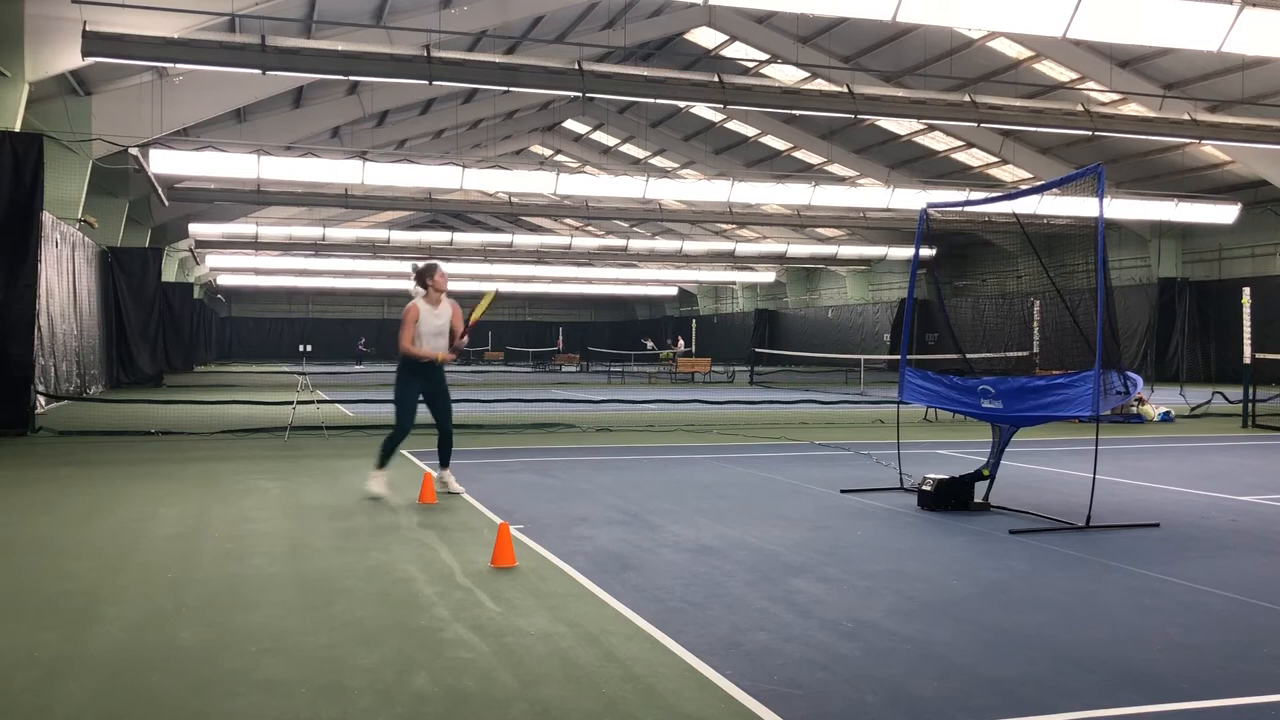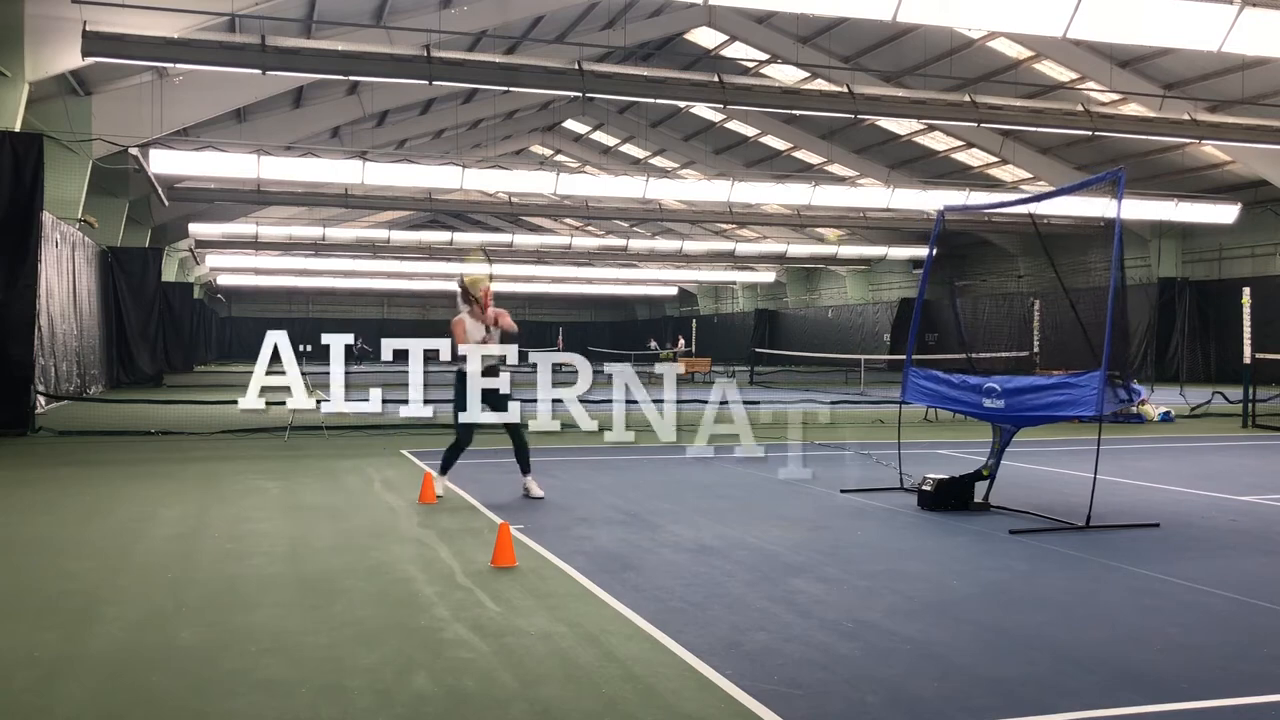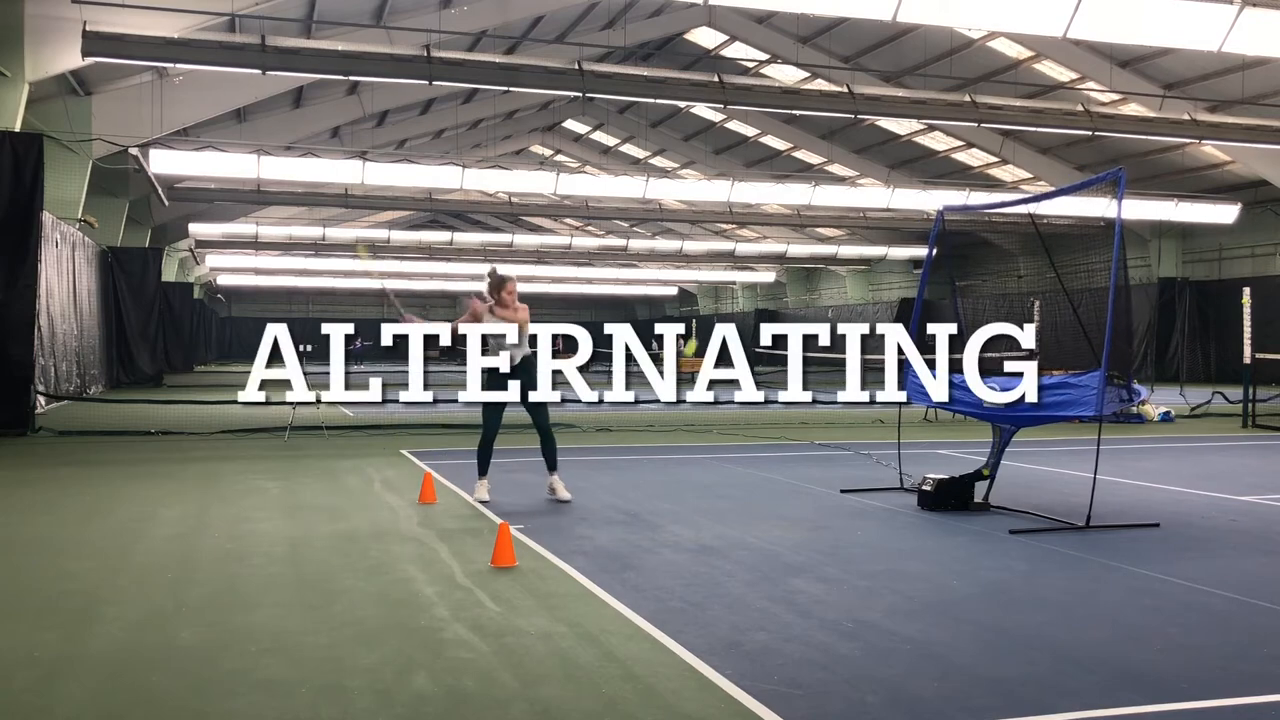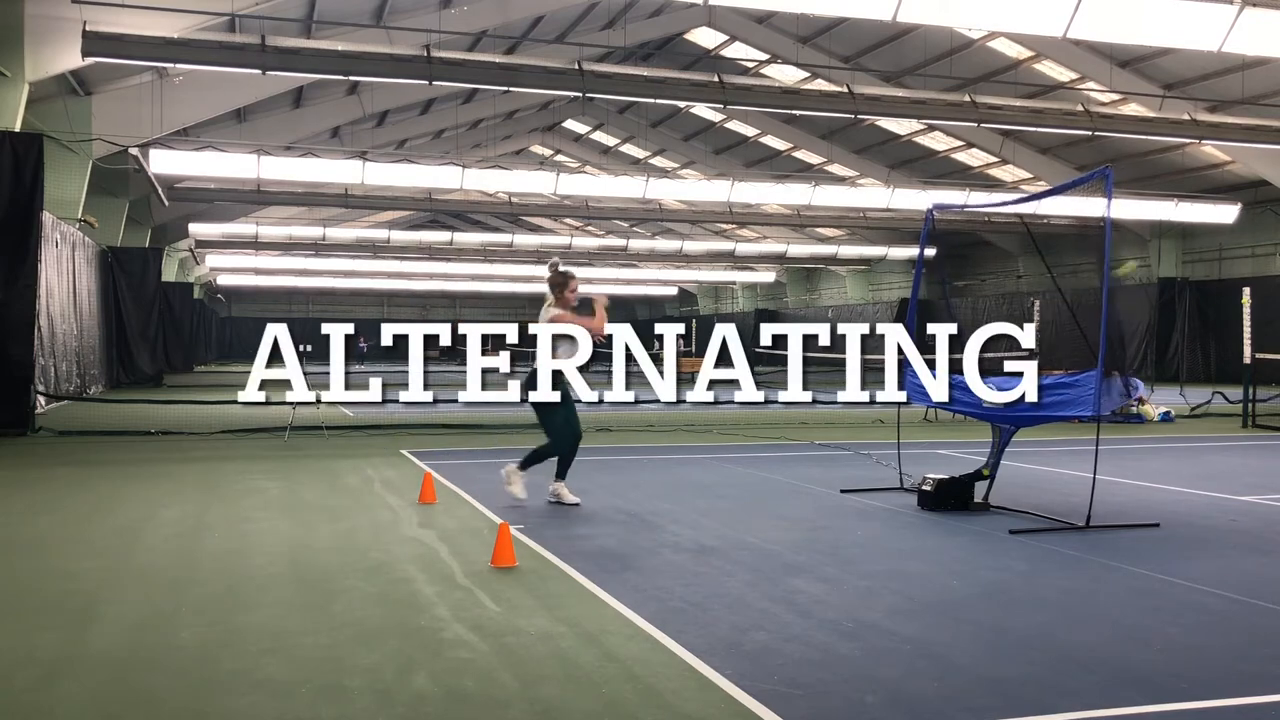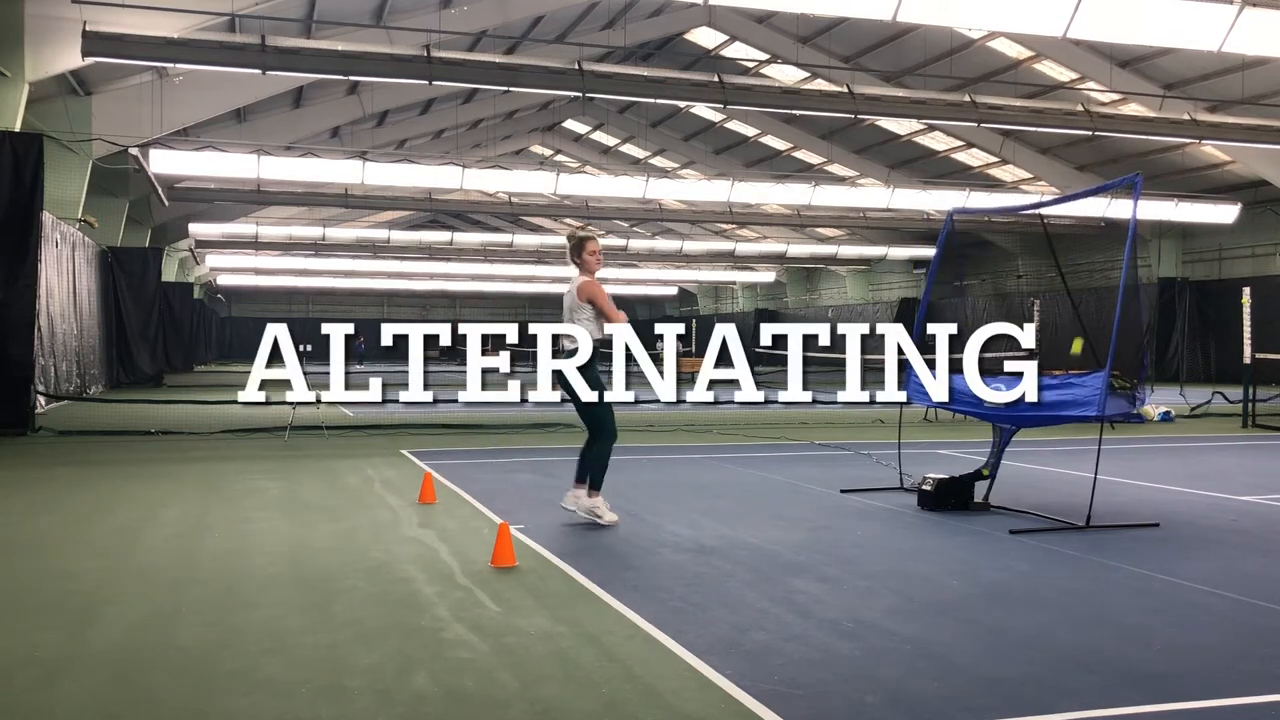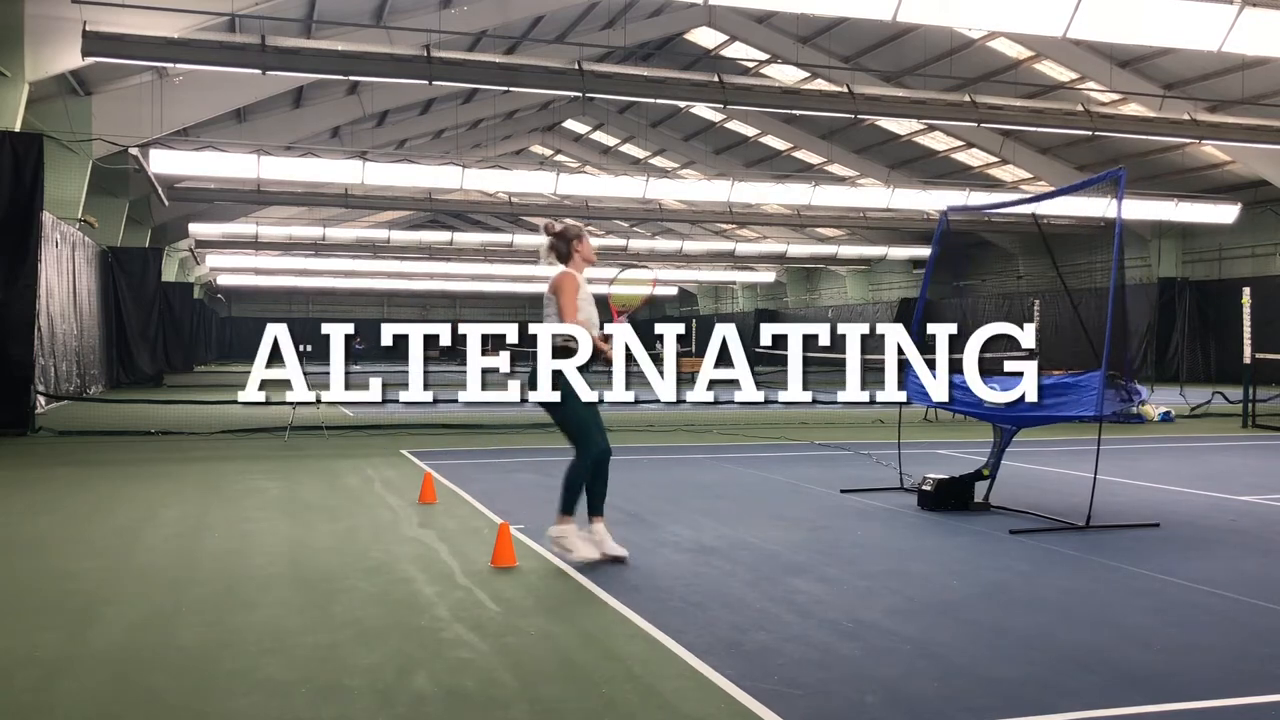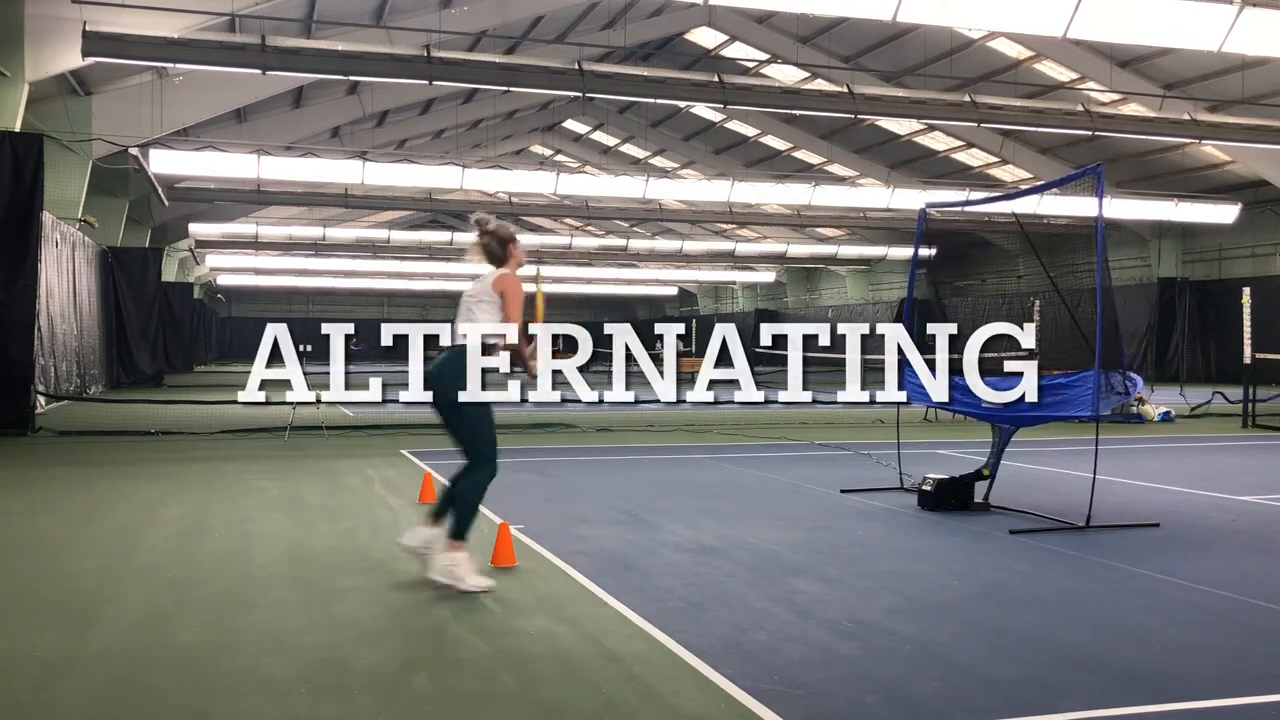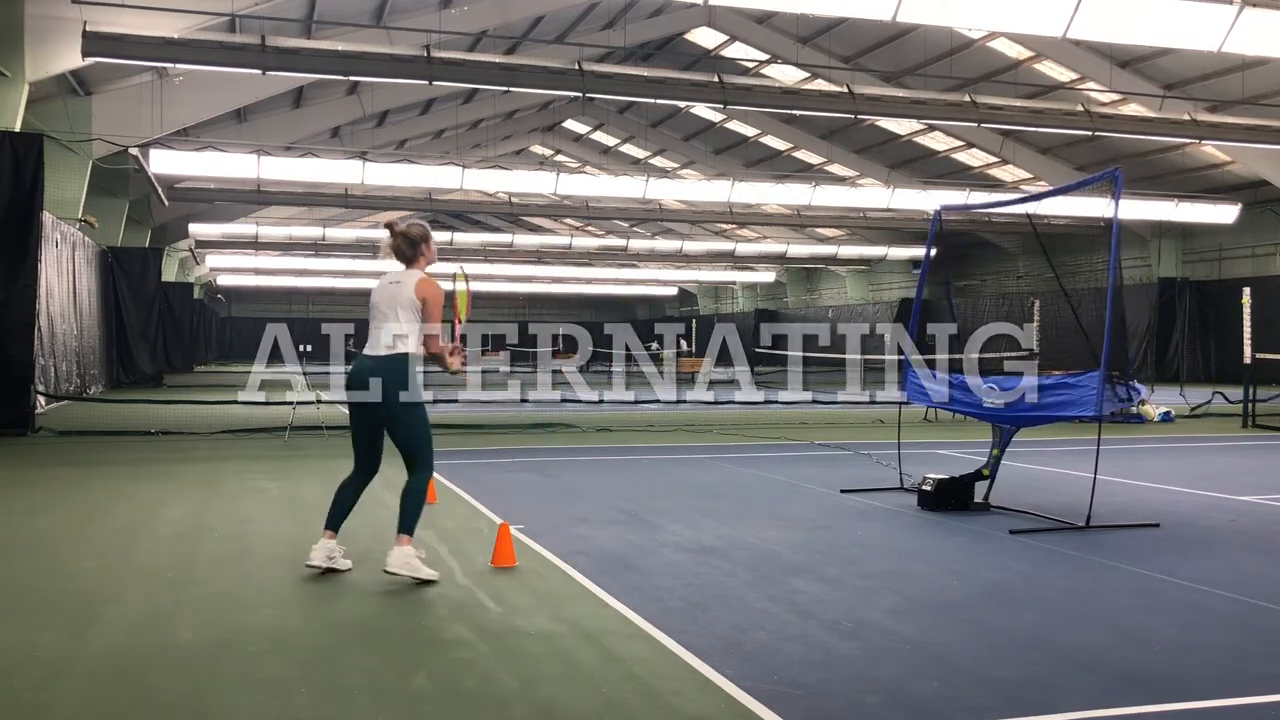
dt=0.5s
person 1, frame 1
left shoulder: (452, 306)
right shoulder: (414, 308)
left elbow: (459, 340)
right elbow: (405, 347)
left wrist: (459, 342)
right wrist: (436, 355)
left hip: (435, 372)
right hip: (411, 372)
left knee: (446, 428)
right knee: (402, 429)
left ankle: (444, 474)
right ankle: (378, 473)
person 1, frame 2
left shoulder: (499, 314)
right shoulder: (460, 322)
left elbow: (512, 329)
left wrist: (494, 318)
right wrist: (481, 343)
left hip: (493, 378)
right hip: (467, 381)
left knee: (516, 431)
right knee: (463, 439)
left ankle: (527, 480)
right ankle: (441, 479)
person 1, frame 3
left shoulder: (521, 309)
right shoulder: (480, 312)
left elbow: (519, 322)
right elbow: (451, 329)
left wrist: (490, 309)
right wrist: (417, 323)
left hip: (525, 369)
right hip: (497, 373)
left knee: (544, 427)
right knee: (490, 431)
left ankle: (554, 480)
right ankle: (482, 483)
person 1, frame 4
left shoulder: (553, 307)
right shoulder: (558, 316)
right elbow: (599, 328)
left wrist: (590, 332)
right wrist: (601, 306)
left hip: (555, 380)
left knee: (573, 436)
right knee: (560, 443)
left ankle: (558, 487)
right ankle: (515, 470)
person 1, frame 5
left shoulder: (575, 286)
right shoulder: (590, 286)
right elbow: (619, 321)
left wrist: (606, 314)
right wrist: (621, 315)
right hip: (582, 367)
left knee: (596, 435)
right knee: (607, 435)
left ankle: (578, 494)
right ankle: (592, 500)
person 1, frame 6
left shoulder: (576, 282)
right shoulder: (565, 278)
right elbow: (570, 329)
left wrist: (602, 338)
right wrist: (603, 346)
left hip: (569, 376)
right hip: (556, 374)
left knee: (600, 453)
right knee: (589, 451)
left ankle: (596, 531)
right ankle: (563, 528)
person 1, frame 7
left shoulder: (480, 284)
right shoulder: (509, 280)
right elbow: (513, 337)
left wrist: (519, 354)
right wrist: (528, 362)
left hip: (445, 372)
right hip: (461, 374)
left knee: (479, 460)
right knee: (485, 465)
left ankle: (427, 531)
right ankle: (452, 557)
person 1, frame 8
left shoulder: (383, 284)
right shoulder: (428, 286)
right elbow: (432, 346)
left wrist: (442, 354)
right wrist: (448, 362)
left hip: (362, 373)
right hip: (395, 379)
left knee: (364, 468)
right knee: (421, 468)
left ankle: (325, 546)
right ankle: (402, 552)
